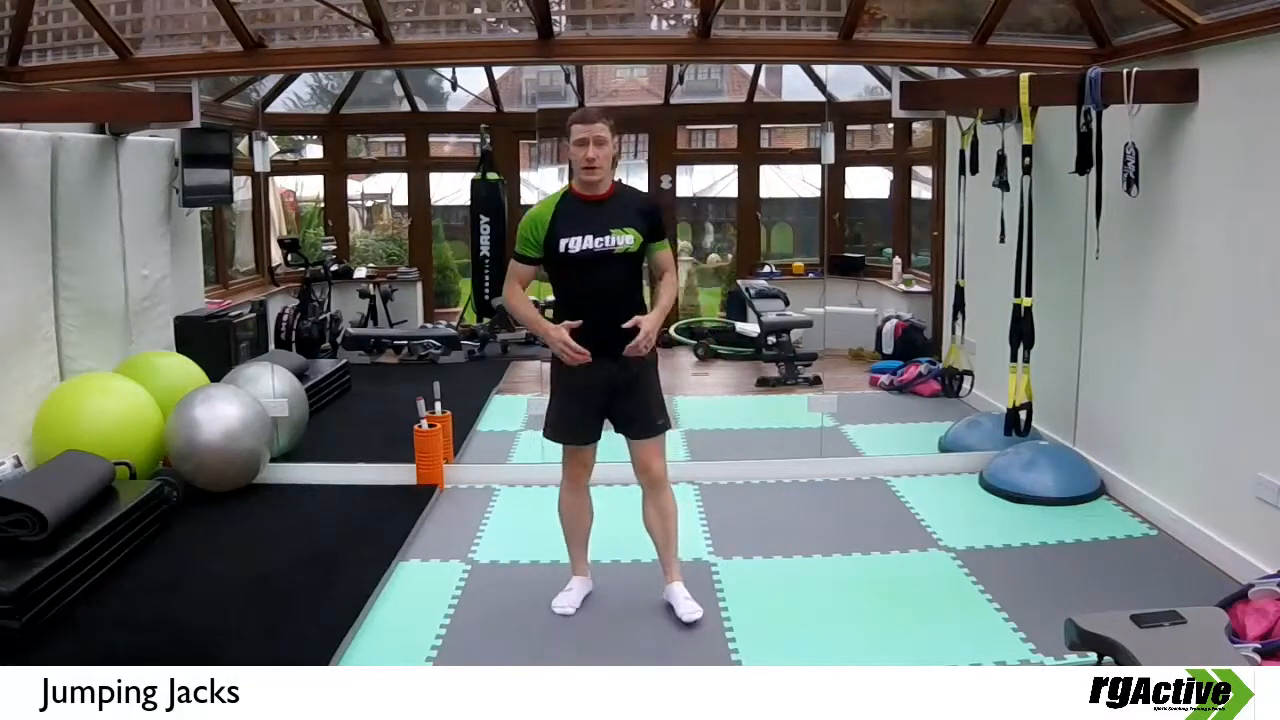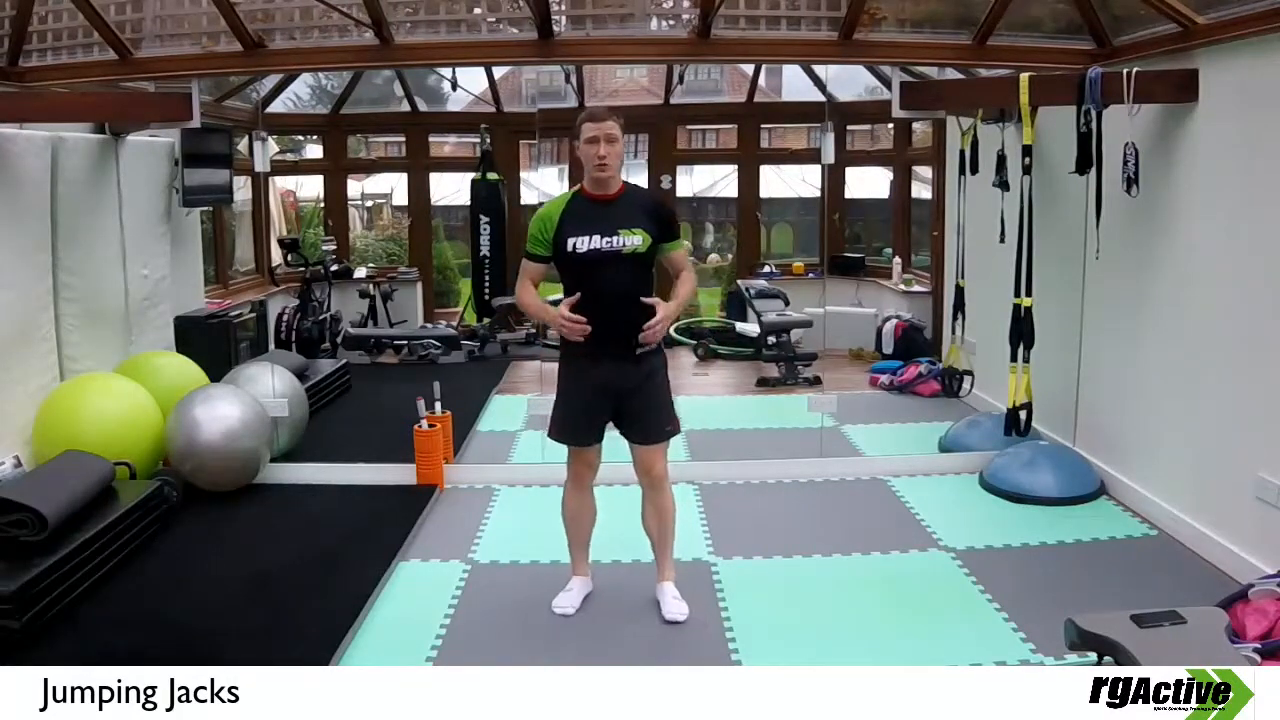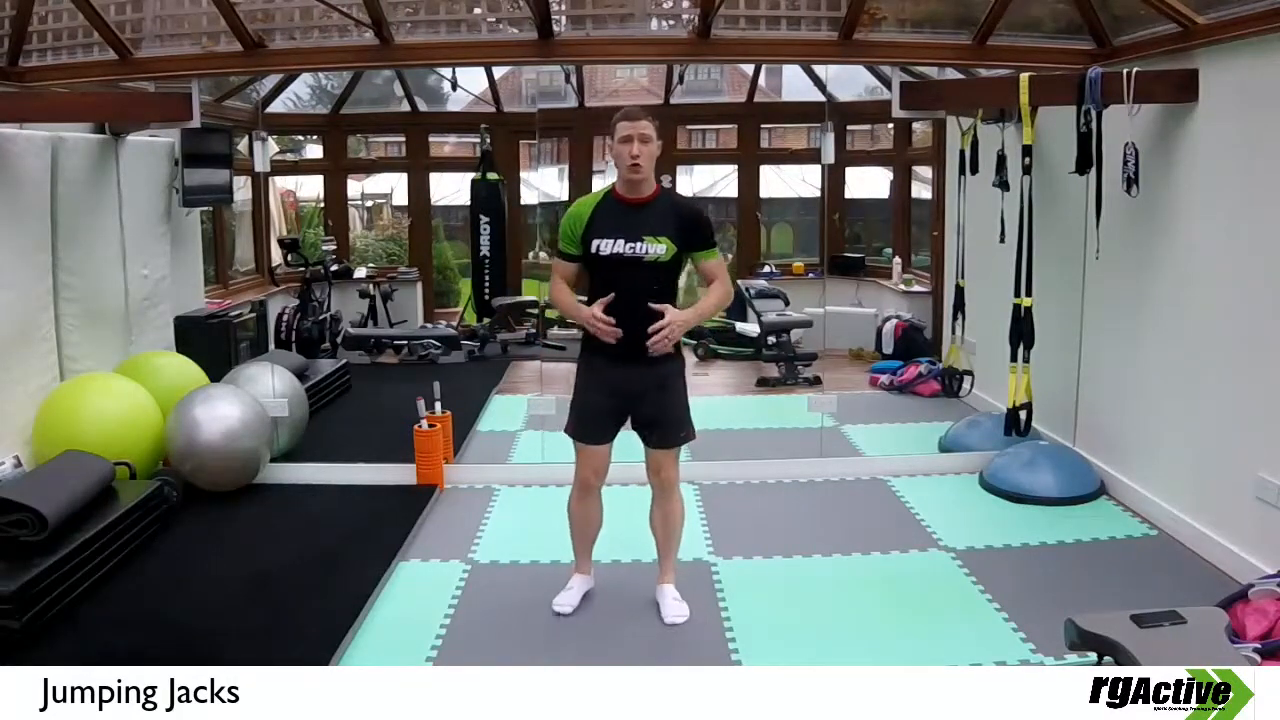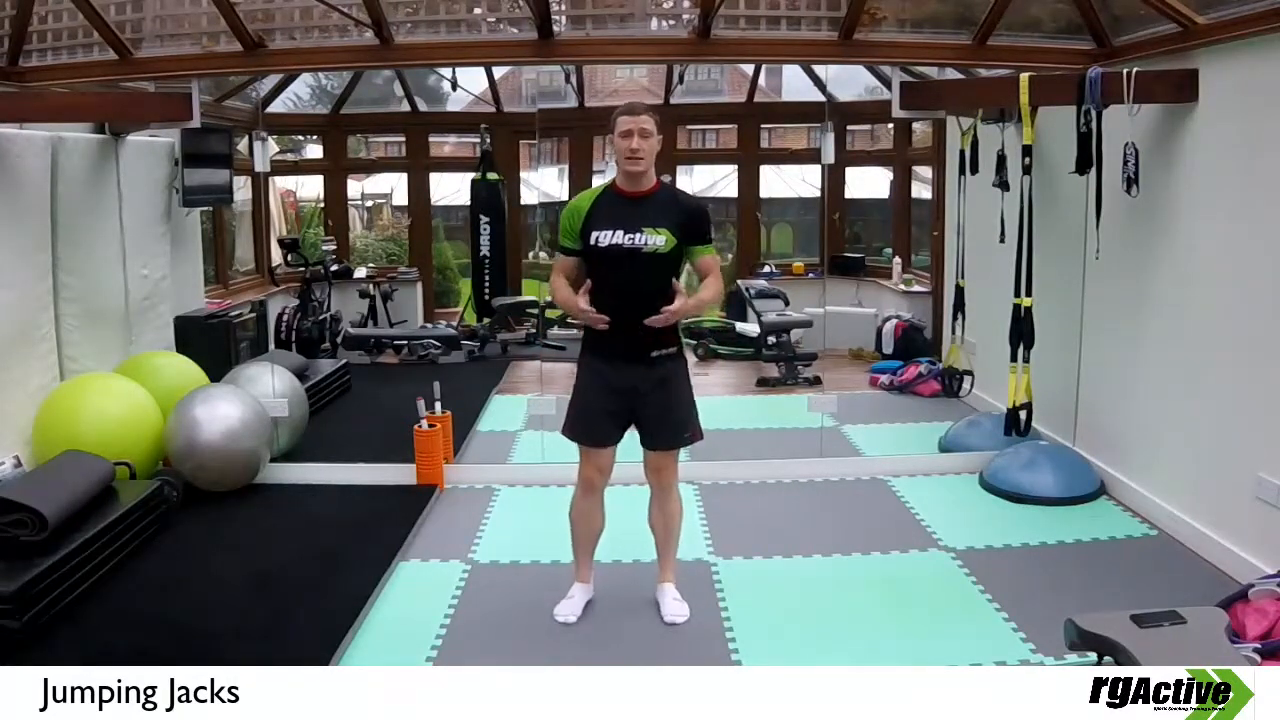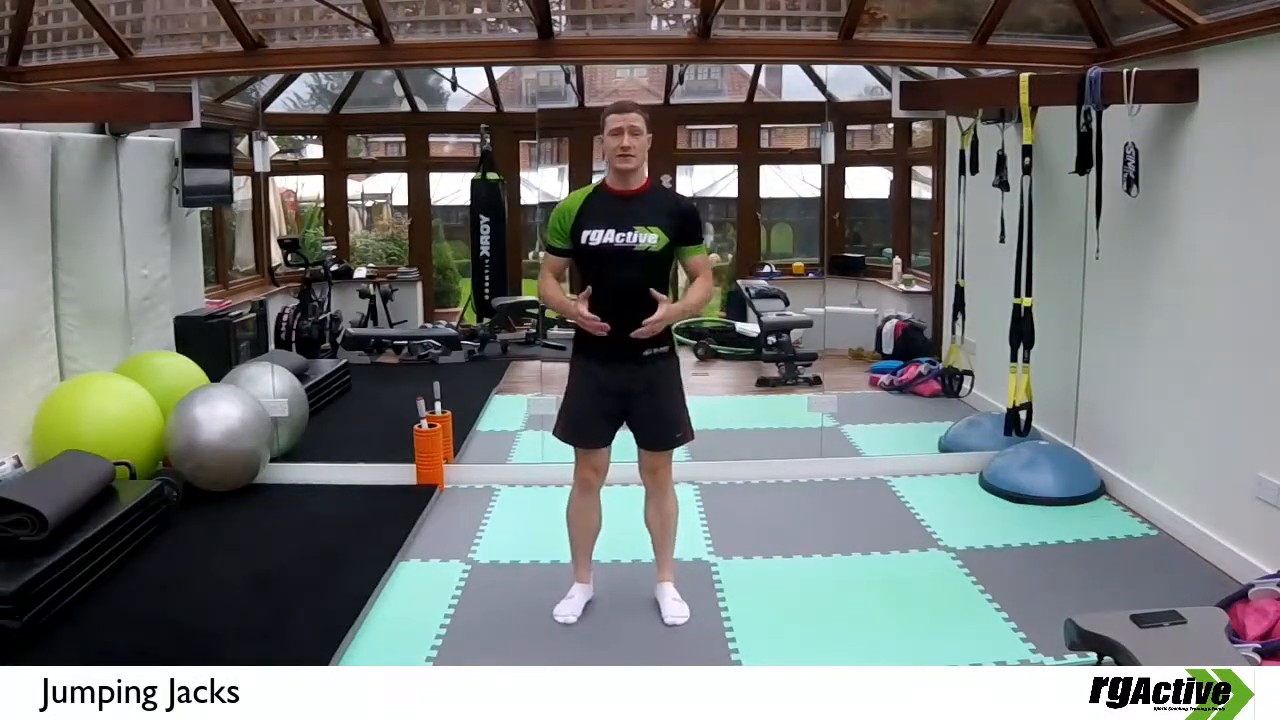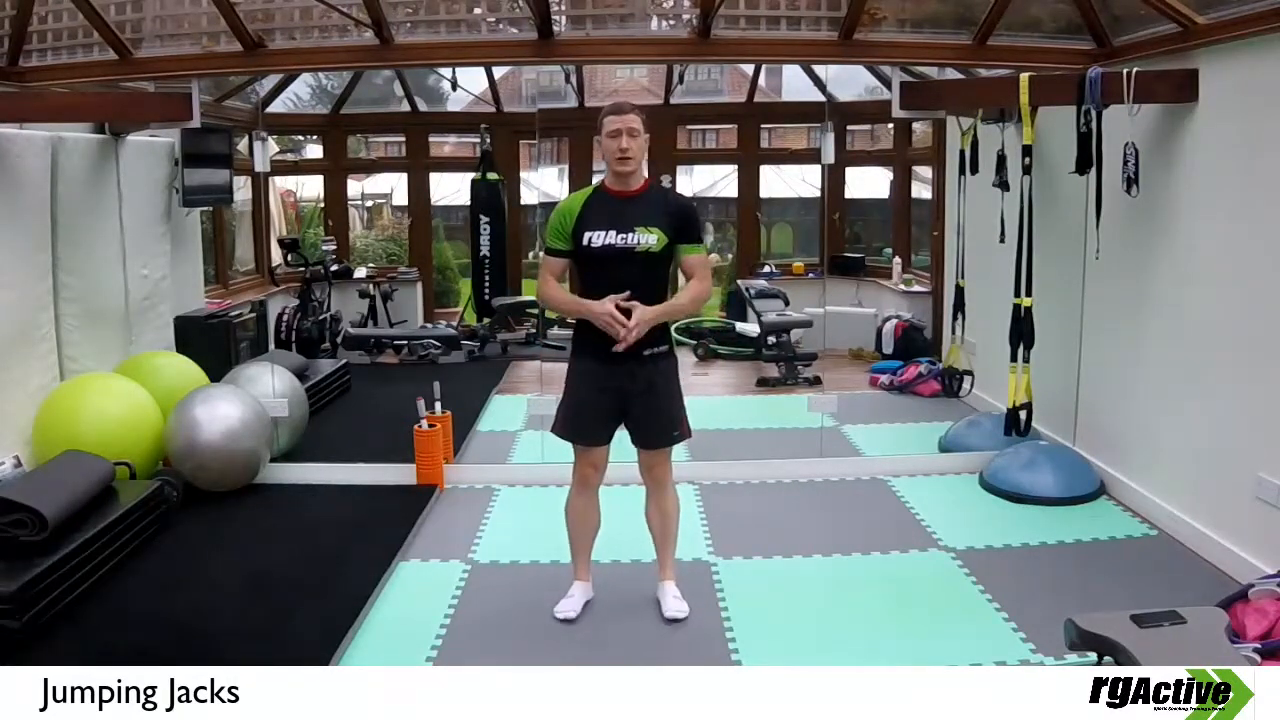
dt=0.3s
person 1, frame 1
left shoulder: (643, 208)
right shoulder: (544, 217)
left elbow: (667, 273)
right elbow: (514, 289)
left wrist: (656, 317)
right wrist: (546, 332)
left hip: (634, 360)
right hip: (575, 364)
left knee: (654, 473)
right knee: (575, 472)
left ankle: (673, 582)
right ankle: (579, 575)
person 1, frame 2
left shoulder: (653, 208)
right shoulder: (554, 215)
left elbow: (684, 272)
right elbow: (525, 288)
left wrist: (672, 308)
right wrist: (551, 315)
left hip: (643, 362)
right hip: (582, 364)
left knee: (654, 475)
right knee: (580, 473)
left ankle: (665, 580)
right ankle: (580, 575)
person 1, frame 3
left shoulder: (685, 214)
right shoulder: (584, 213)
left elbow: (721, 286)
right elbow: (559, 282)
left wrist: (686, 320)
right wrist: (581, 314)
left hip: (660, 365)
right hip: (600, 365)
left knee: (664, 477)
right knee: (588, 477)
left ankle: (666, 582)
right ankle: (581, 573)
person 1, frame 4
left shoulder: (686, 209)
right shoulder: (583, 208)
left elbow: (713, 280)
right elbow: (559, 276)
left wrist: (689, 305)
right wrist: (574, 305)
left hip: (661, 364)
right hip: (600, 364)
left knee: (663, 477)
right knee: (591, 478)
left ankle: (666, 581)
right ankle: (582, 581)
person 1, frame 5
left shoulder: (677, 208)
right shoulder: (574, 208)
left elbow: (704, 281)
right elbow: (547, 280)
left wrist: (674, 310)
right wrist: (571, 309)
left hip: (654, 362)
right hip: (593, 364)
left knee: (658, 475)
right knee: (587, 476)
left ankle: (665, 582)
right ankle: (581, 582)
person 1, frame 6
left shoulder: (675, 208)
right shoulder: (573, 209)
left elbow: (701, 284)
right elbow: (547, 286)
left wrist: (653, 314)
right wrist: (589, 309)
left hip: (653, 361)
right hip: (591, 362)
left knee: (658, 473)
right knee: (586, 473)
left ankle: (667, 580)
right ankle: (581, 581)
